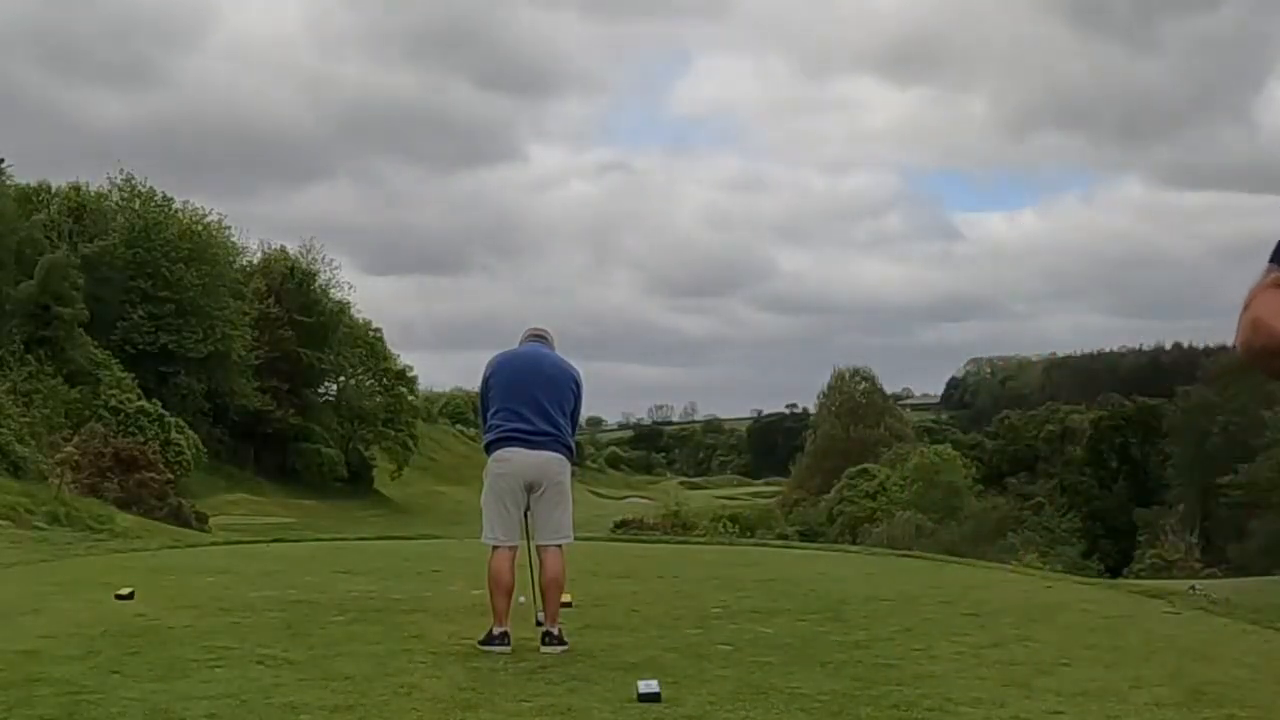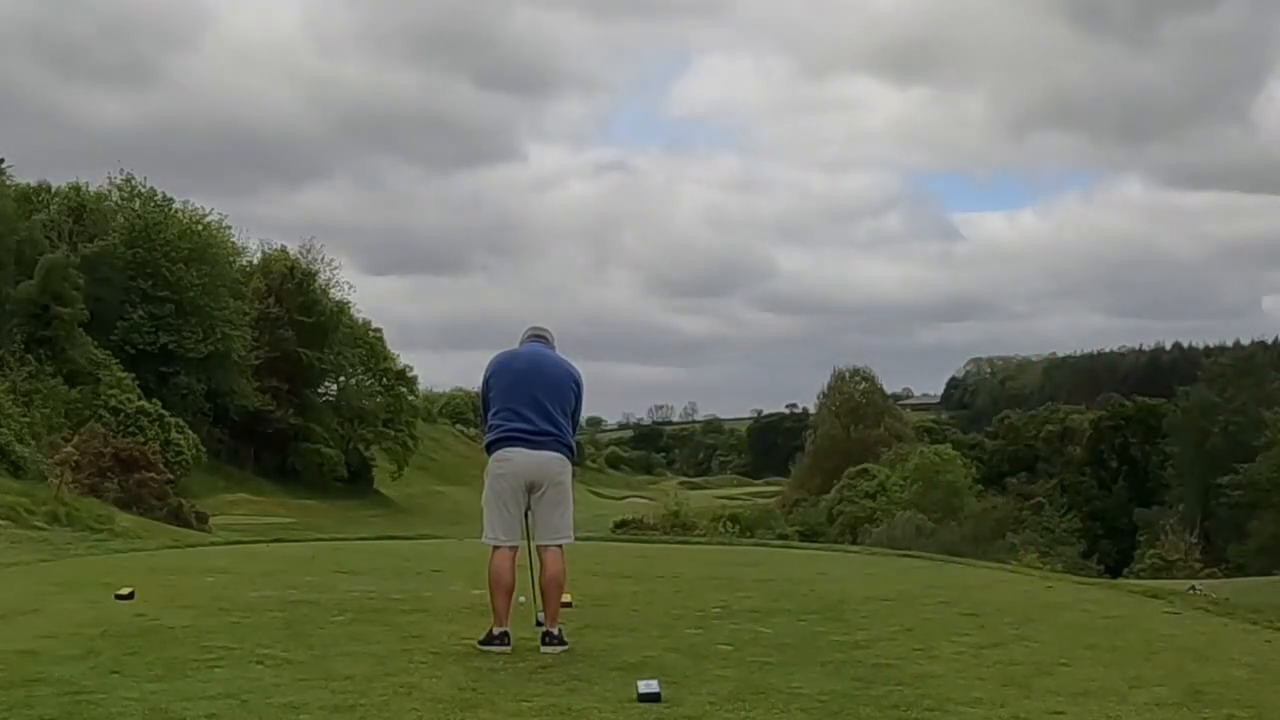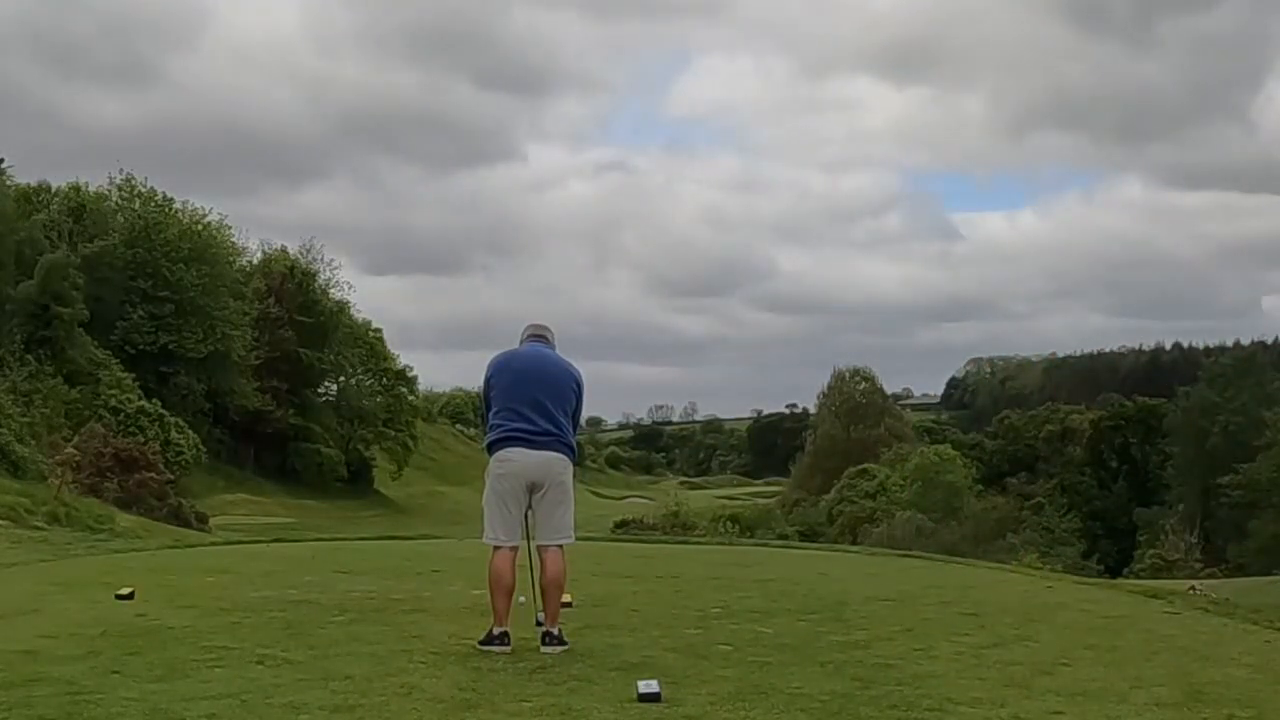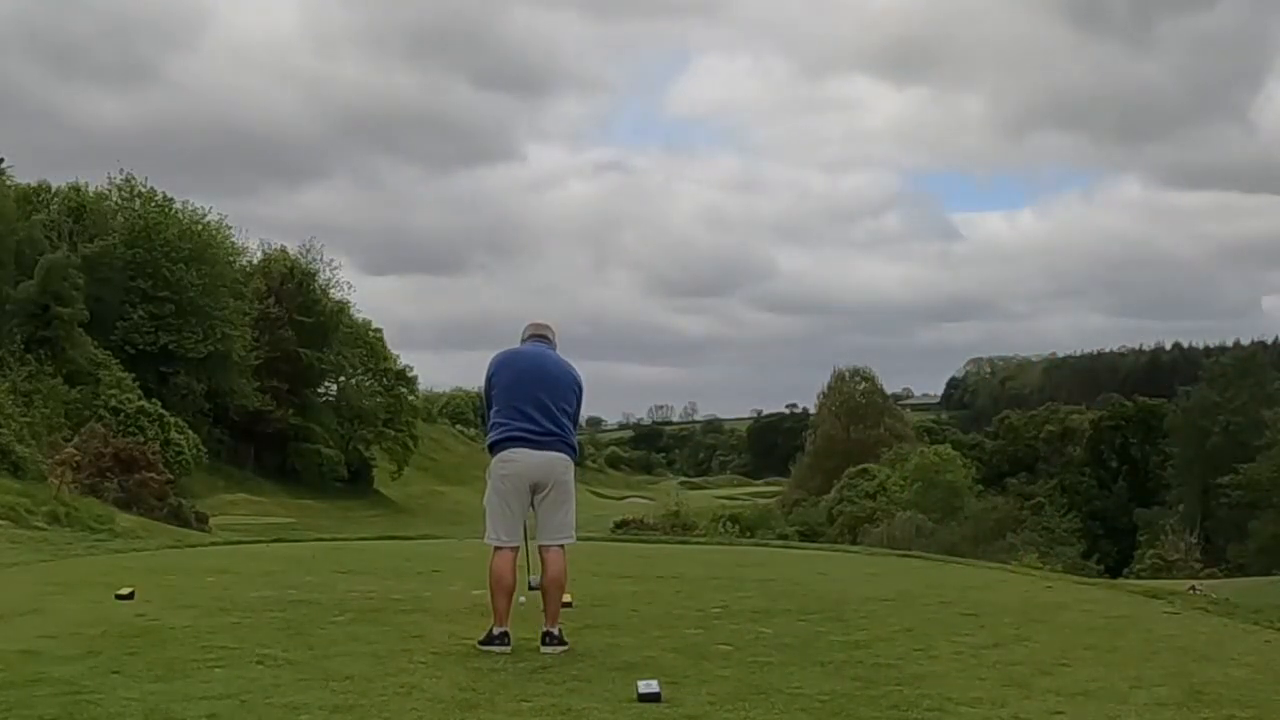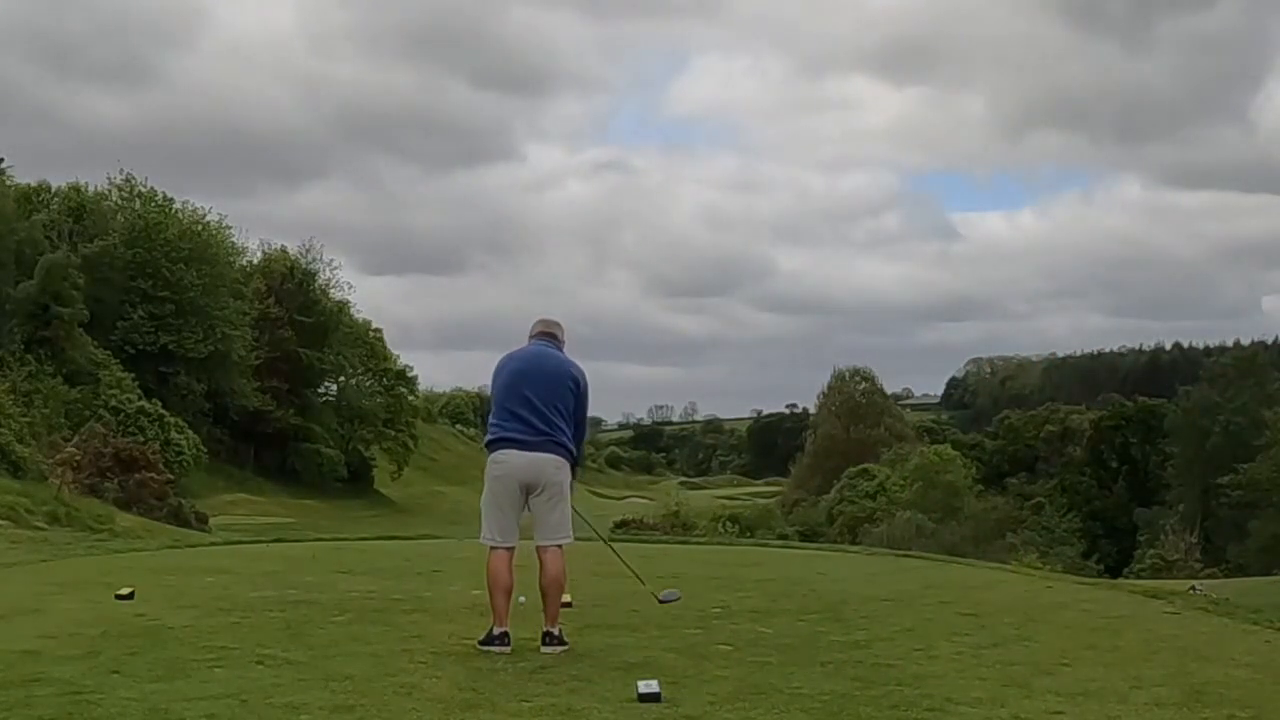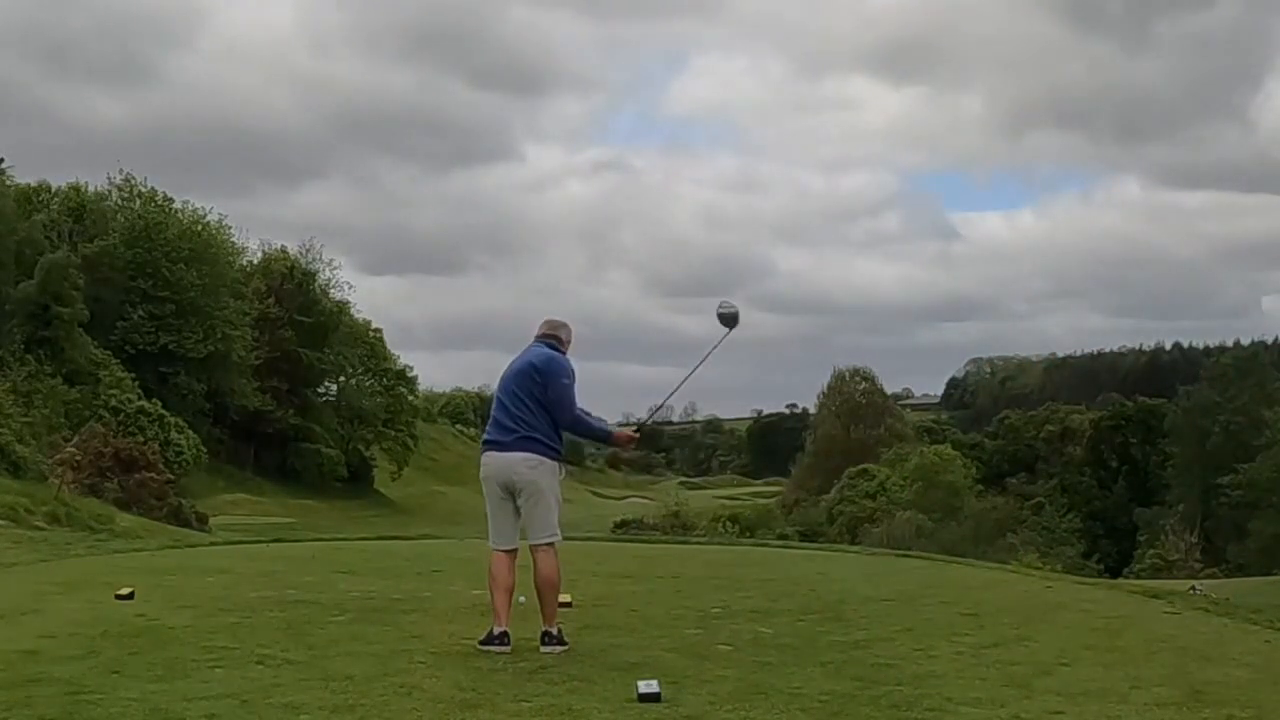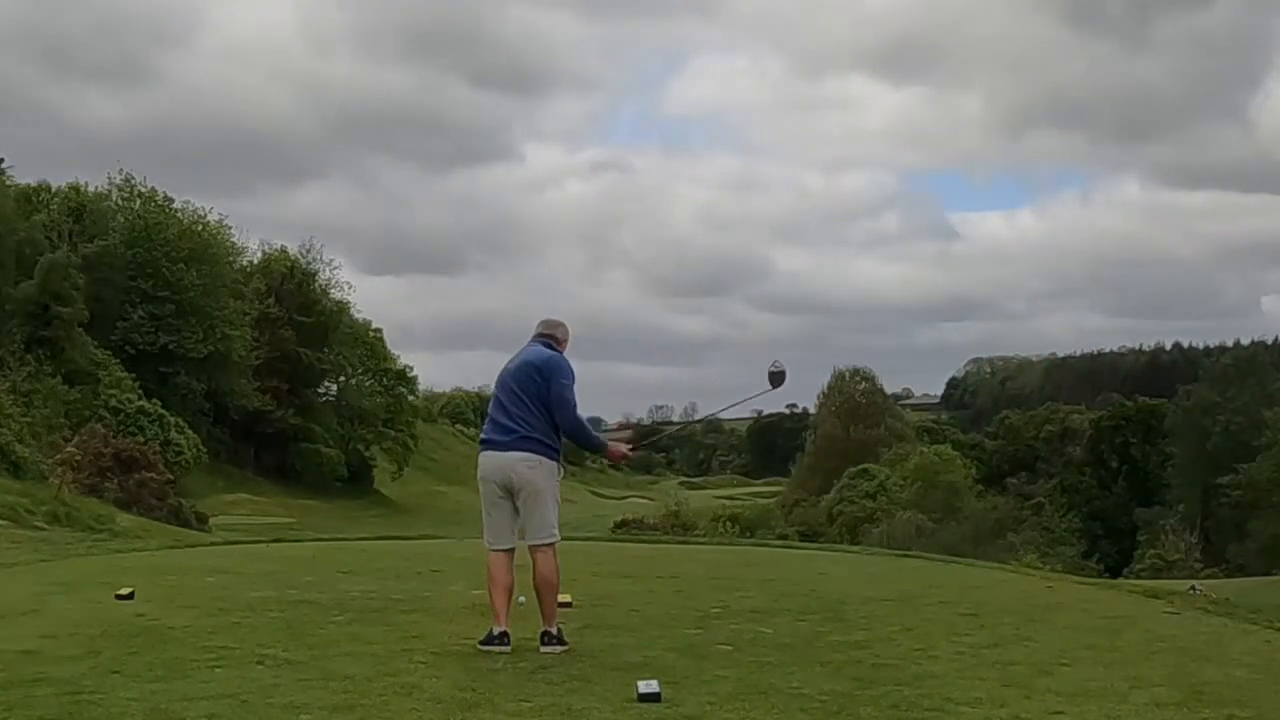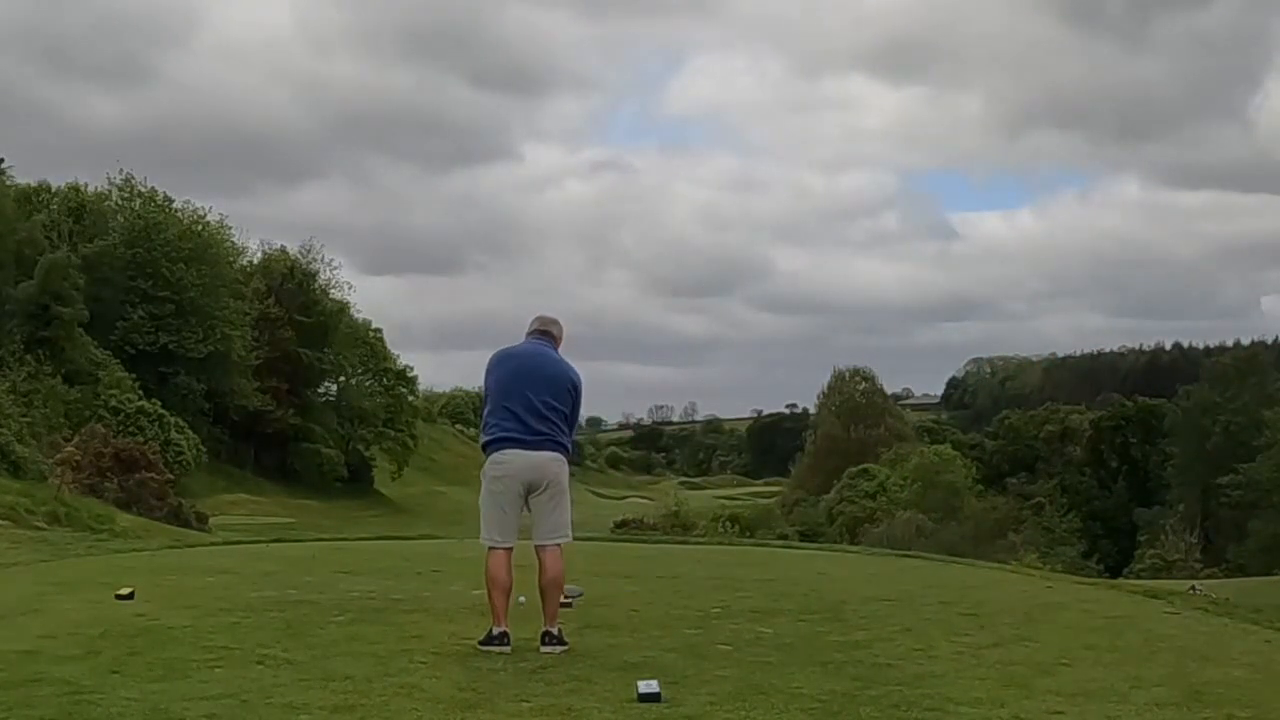
dt=0.4s
person 1, frame 1
left shoulder: (497, 363)
right shoulder: (568, 370)
left elbow: (485, 416)
left hip: (506, 456)
right hip: (553, 459)
left knee: (503, 546)
right knee: (551, 547)
left ankle: (500, 631)
right ankle: (551, 631)
person 1, frame 2
left shoulder: (498, 363)
right shoulder: (569, 371)
left elbow: (486, 416)
left hip: (507, 456)
right hip: (554, 460)
left knee: (503, 546)
right knee: (551, 547)
left ankle: (500, 631)
right ankle: (552, 631)
person 1, frame 3
left shoulder: (499, 362)
right shoulder: (570, 371)
left hip: (508, 457)
right hip: (555, 460)
left knee: (504, 546)
right knee: (552, 547)
left ankle: (499, 631)
right ankle: (551, 631)
person 1, frame 4
left shoulder: (501, 361)
right shoulder: (569, 372)
left hip: (510, 457)
right hip: (557, 460)
left knee: (504, 546)
right knee: (553, 547)
left ankle: (500, 631)
right ankle: (551, 631)
person 1, frame 5
left shoulder: (506, 362)
right shoulder: (572, 371)
right elbow: (577, 429)
right wrist: (570, 472)
left hip: (505, 458)
right hip: (550, 461)
left knee: (500, 546)
right knee: (551, 547)
left ankle: (499, 630)
right ankle: (552, 632)
person 1, frame 6
left shoulder: (520, 362)
right shoulder: (555, 362)
left elbow: (562, 410)
right elbow: (567, 417)
left wrist: (605, 431)
right wrist: (611, 436)
left hip: (494, 459)
right hip: (533, 461)
left knee: (502, 548)
right knee: (544, 547)
left ankle: (499, 630)
right ankle: (550, 631)
person 1, frame 7
left shoulder: (513, 364)
right shoulder: (555, 363)
right elbow: (566, 419)
left wrist: (599, 443)
right wrist: (604, 447)
left hip: (491, 459)
right hip: (532, 461)
left knee: (500, 547)
right knee: (543, 546)
left ankle: (499, 630)
right ankle: (550, 631)
person 1, frame 8
left shoulder: (501, 358)
right shoulder: (569, 373)
left hip: (504, 458)
right hip: (550, 460)
left knee: (499, 546)
right knee: (550, 547)
left ankle: (499, 630)
right ankle: (551, 631)
